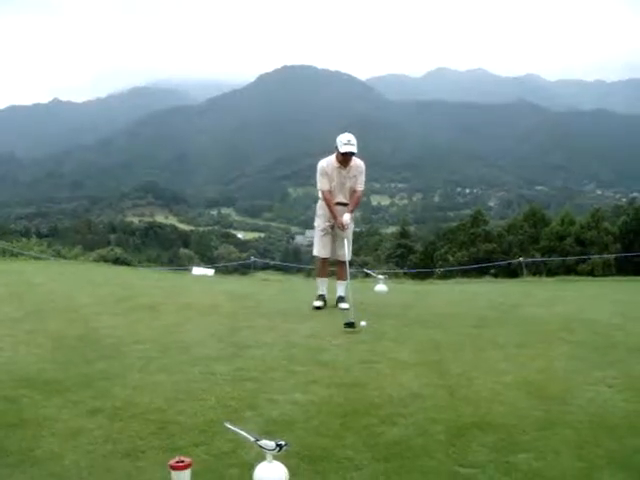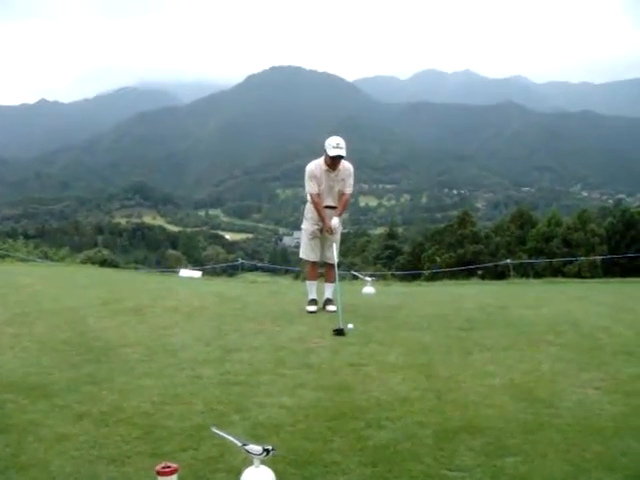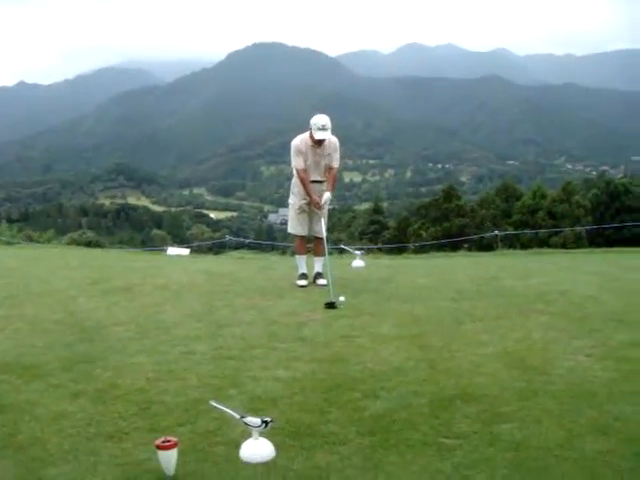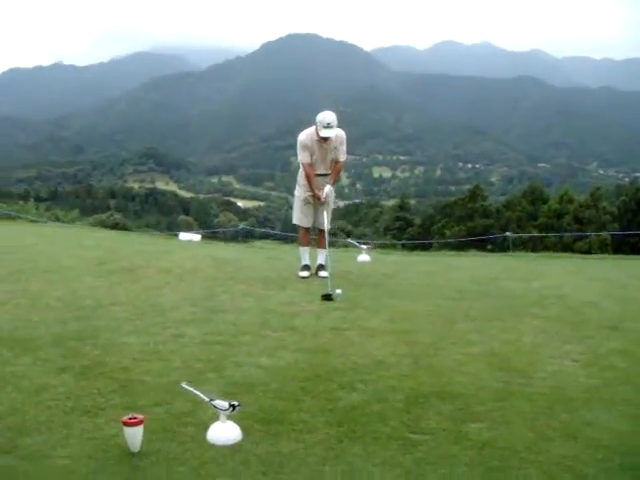
dt=0.7s
person 1, frame 1
left shoulder: (359, 165)
right shoulder: (324, 165)
left elbow: (358, 192)
right elbow: (326, 194)
left wrist: (348, 213)
right wrist: (336, 218)
left hip: (347, 212)
right hip: (326, 210)
left knee: (343, 257)
right knee: (322, 255)
left ankle: (341, 295)
right ankle: (321, 293)
person 1, frame 2
left shoulder: (348, 168)
right shoulder: (312, 168)
left elbow: (346, 195)
right elbow: (315, 197)
left wrist: (336, 217)
right wrist: (324, 221)
left hip: (335, 214)
right hip: (314, 213)
left knee: (331, 260)
right knee: (311, 258)
left ankle: (328, 297)
right ankle: (312, 297)
person 1, frame 3
left shoulder: (333, 142)
right shoulder: (298, 143)
left elbow: (333, 169)
right elbow: (301, 173)
left wrist: (328, 192)
right wrist: (311, 197)
left hip: (322, 188)
right hip: (301, 188)
left knee: (320, 233)
right knee: (299, 232)
left ankle: (318, 271)
right ankle: (302, 272)
person 1, frame 4
left shoulder: (340, 136)
right shoulder: (304, 137)
left elbow: (339, 163)
right elbow: (307, 167)
left wrist: (329, 185)
right wrist: (314, 190)
left hip: (327, 181)
right hip: (307, 181)
left knee: (323, 226)
right knee: (304, 224)
left ankle: (321, 263)
right ankle: (305, 263)
